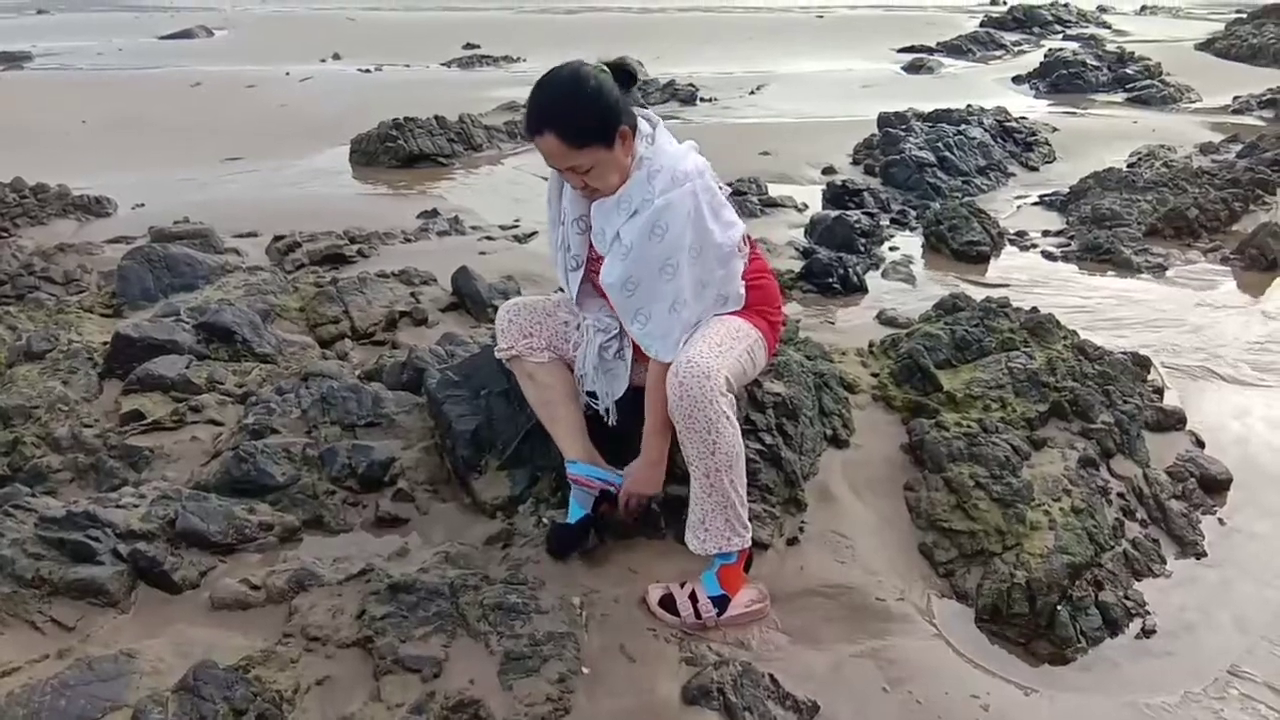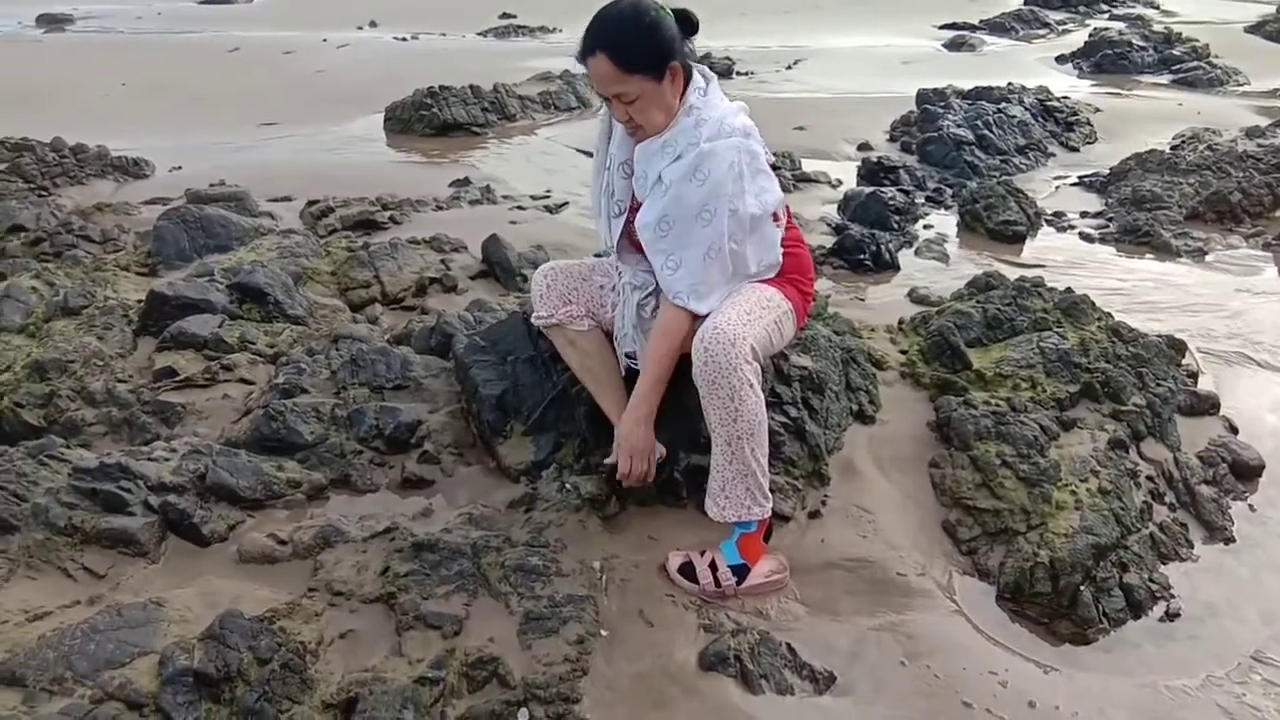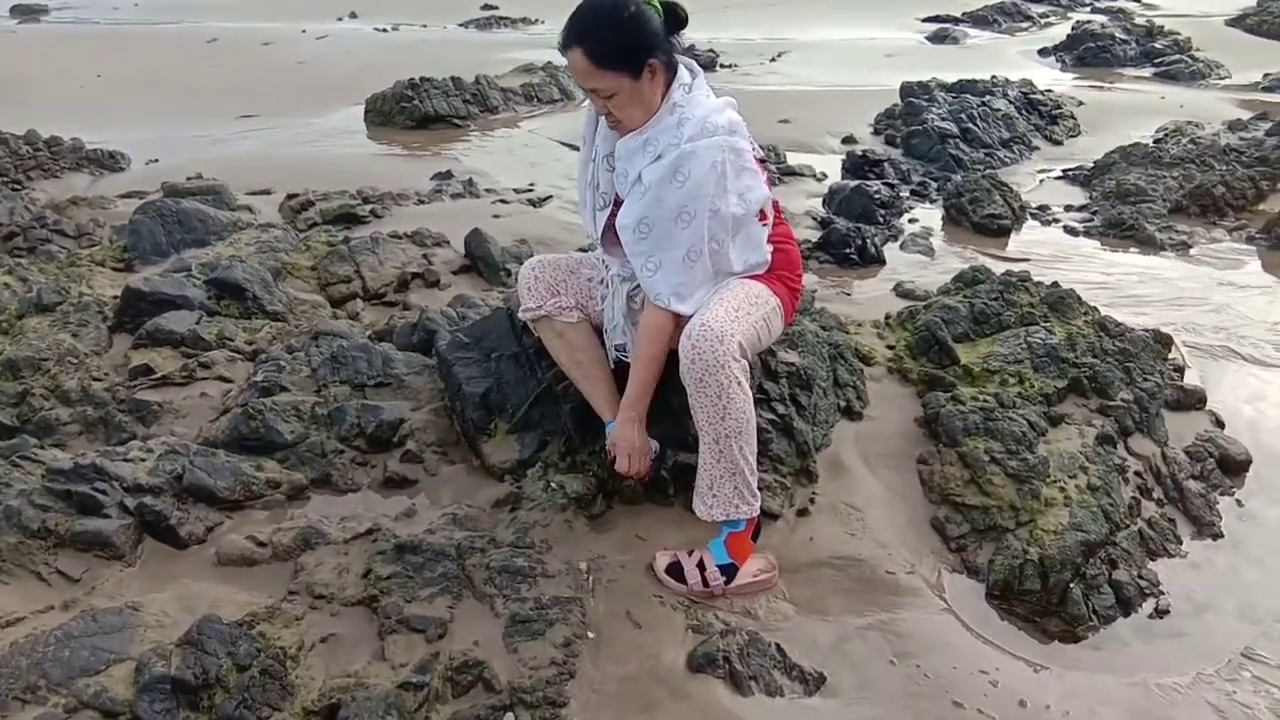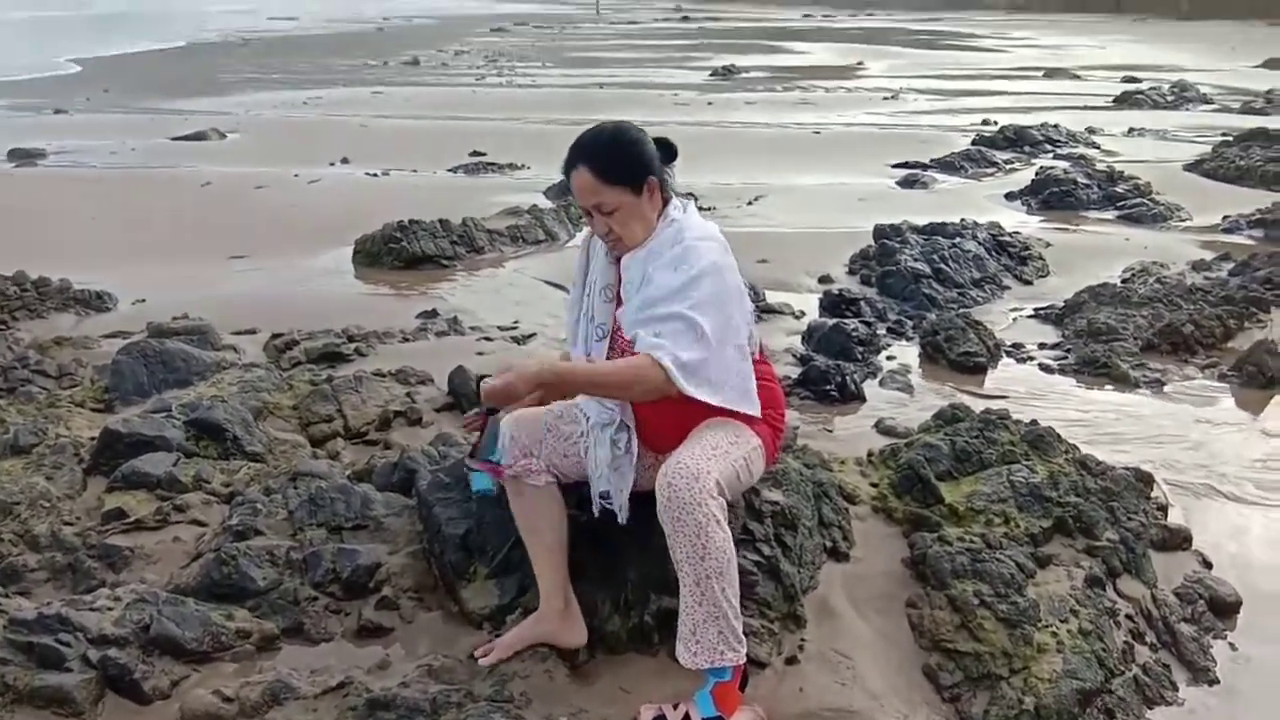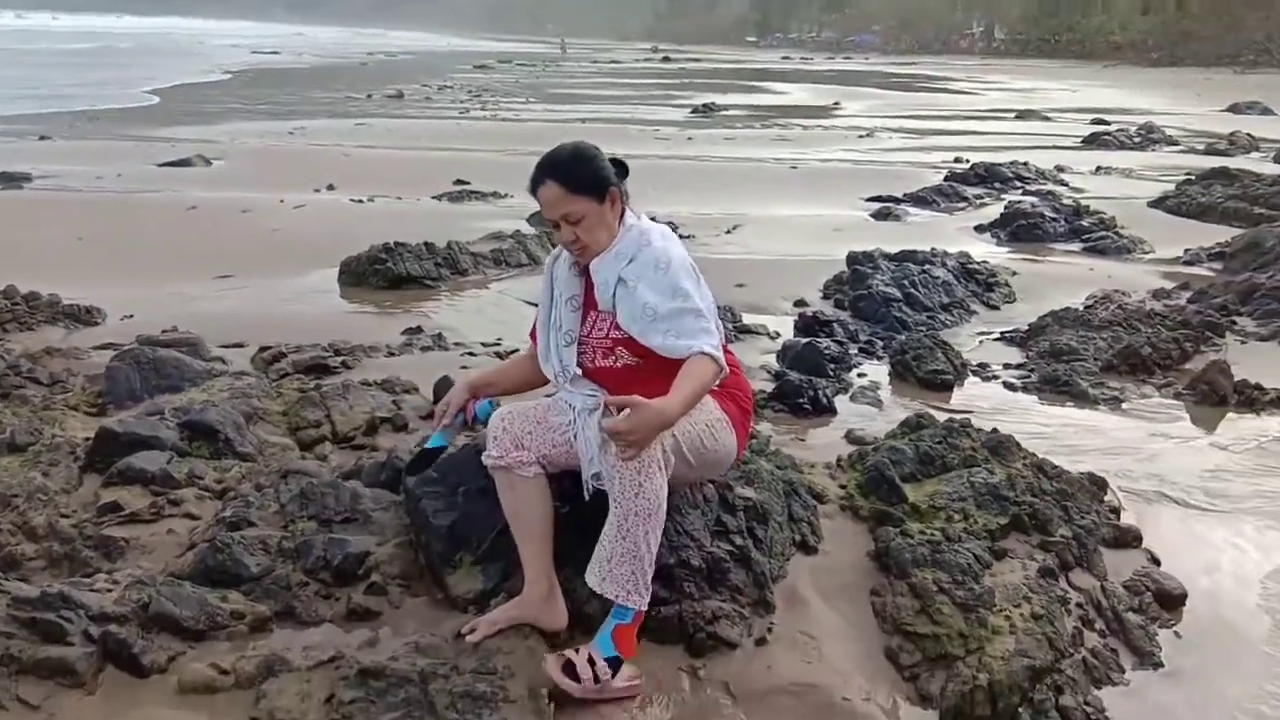
dt=1s
person 1, frame 1
left shoulder: (672, 196)
right shoulder: (587, 164)
left elbow: (666, 340)
right elbow: (588, 270)
left wrist: (652, 460)
left hip: (729, 309)
right hip: (633, 312)
left knee: (694, 376)
right knee: (517, 322)
left ankle: (730, 567)
right ankle: (588, 472)
person 1, frame 2
left shoulder: (716, 150)
right shoulder: (634, 116)
left elbow: (685, 298)
right elbow: (627, 226)
left wrist: (639, 417)
left hip: (759, 277)
right hip: (662, 270)
left knee: (720, 342)
right knee: (553, 287)
left ankle: (750, 536)
right ankle: (635, 445)
person 1, frame 3
left shoulder: (699, 145)
right shoulder: (627, 108)
left elbow: (669, 295)
right elbow: (623, 227)
left wrist: (634, 415)
left hip: (746, 272)
right hip: (651, 267)
left knee: (707, 340)
right knee: (540, 280)
left ankle: (738, 534)
right ankle: (619, 433)
person 1, frame 4
left shoulder: (694, 253)
right shoulder: (602, 247)
left elbow: (660, 371)
right elbow: (593, 352)
left wrist: (547, 377)
right wrist: (536, 384)
left hip: (723, 414)
right hip: (636, 418)
left knee: (685, 480)
right knee: (520, 435)
right ankle: (558, 613)
person 1, frame 5
left shoulder: (655, 255)
right shoulder: (564, 267)
left elbow: (705, 354)
right elbow: (543, 360)
left wrist: (663, 412)
right wrist: (474, 385)
left hip: (704, 411)
right hip: (611, 406)
left knee: (640, 442)
right knee: (508, 430)
left ankle: (623, 630)
right ankle: (541, 595)
